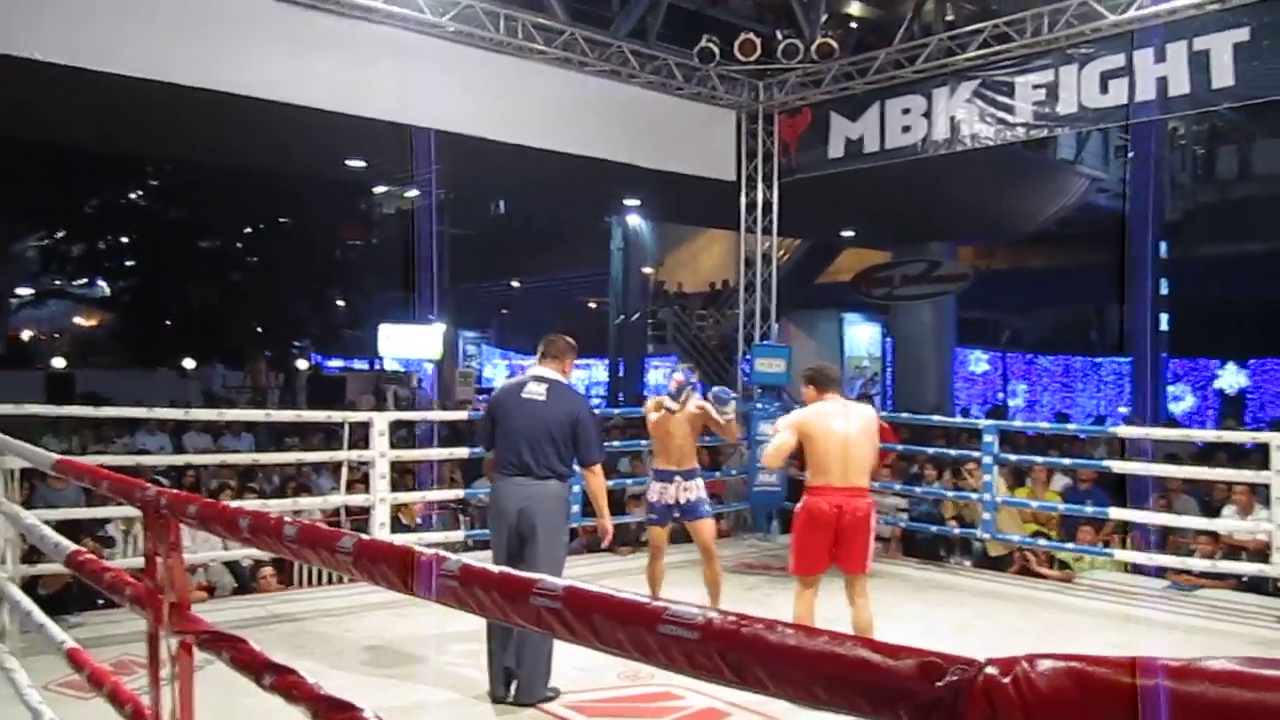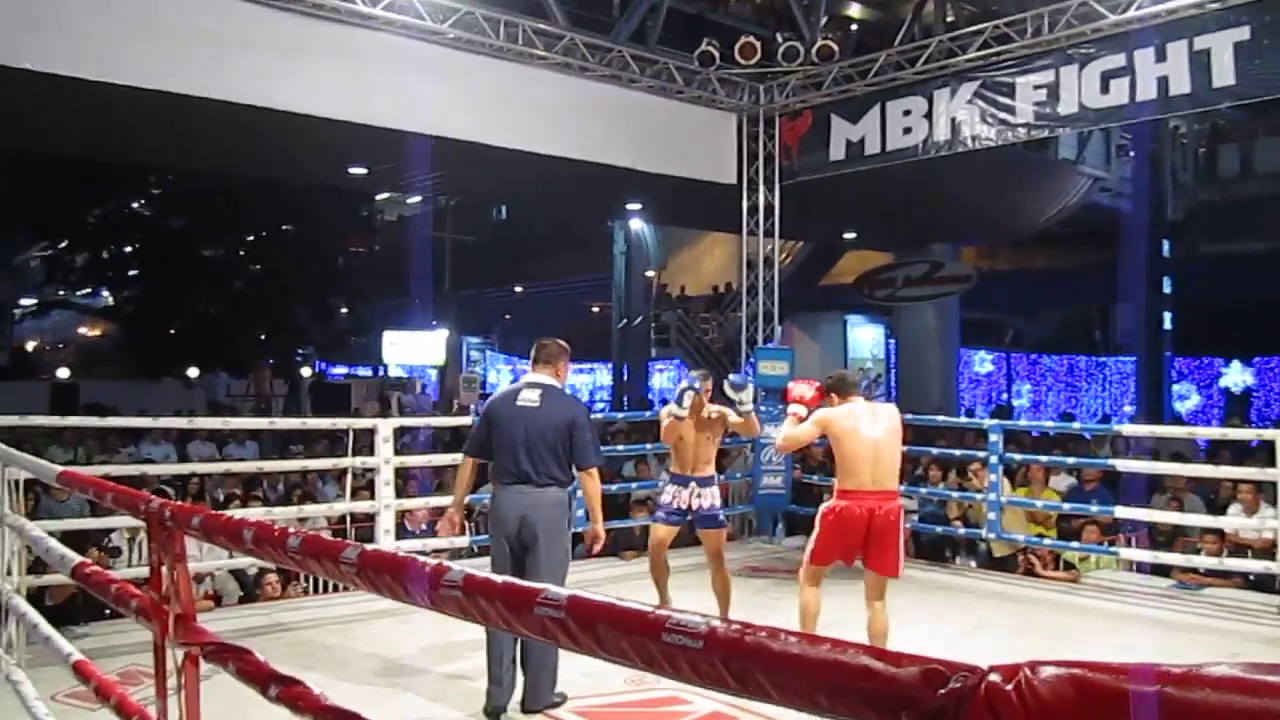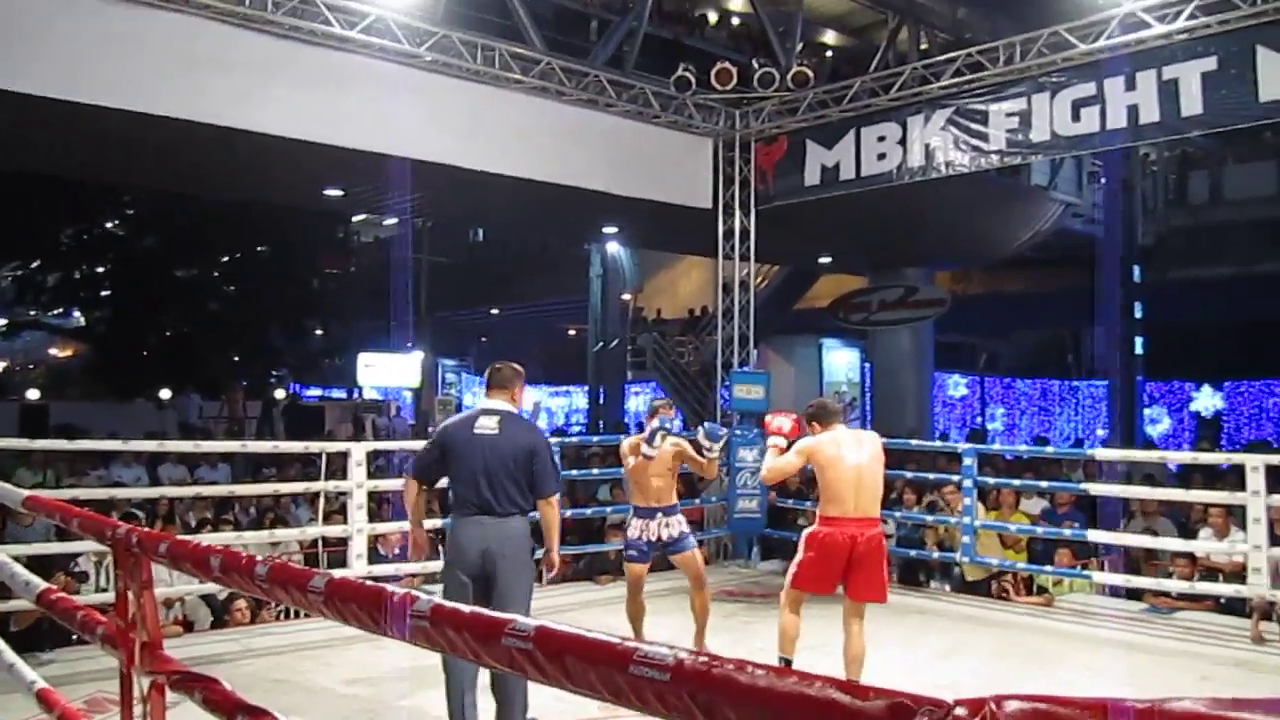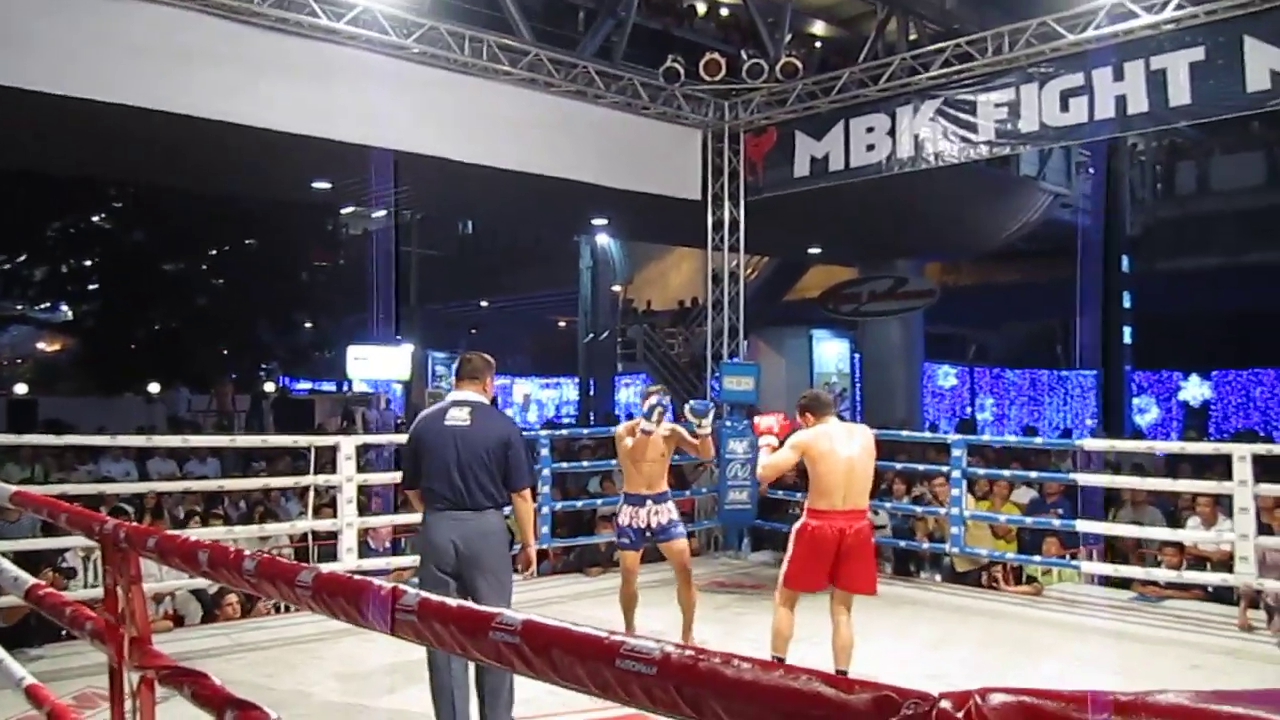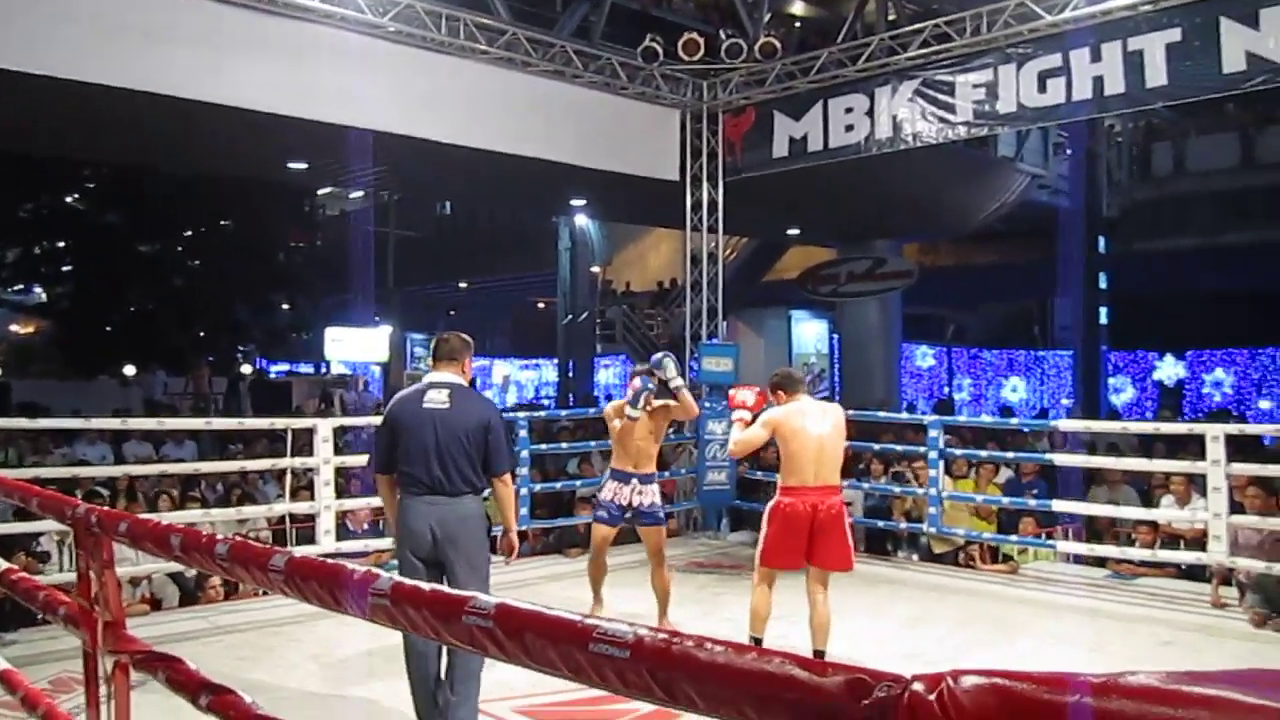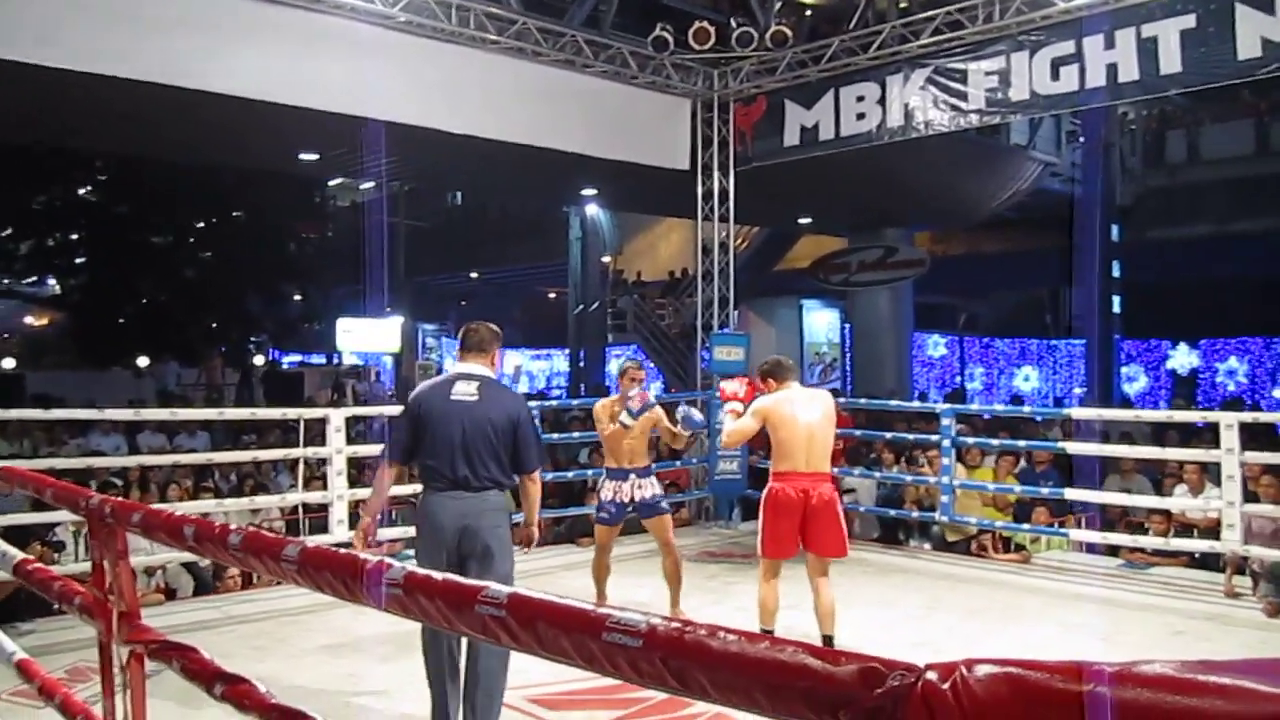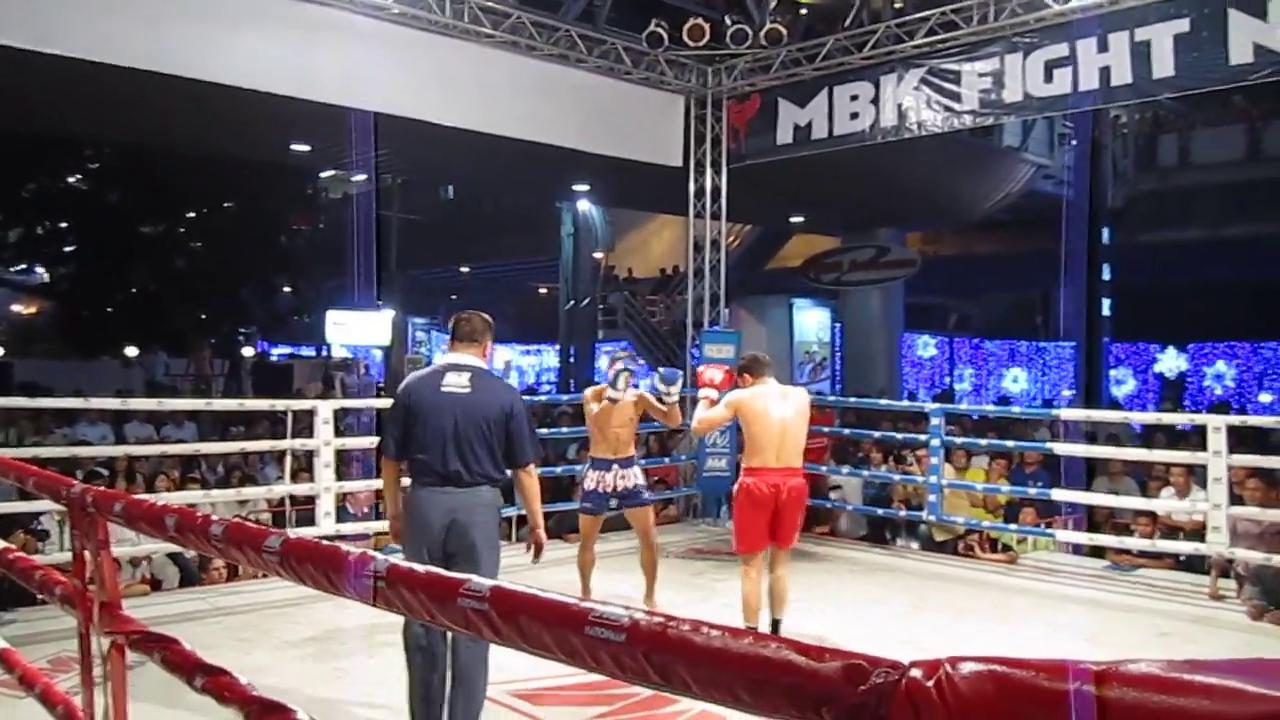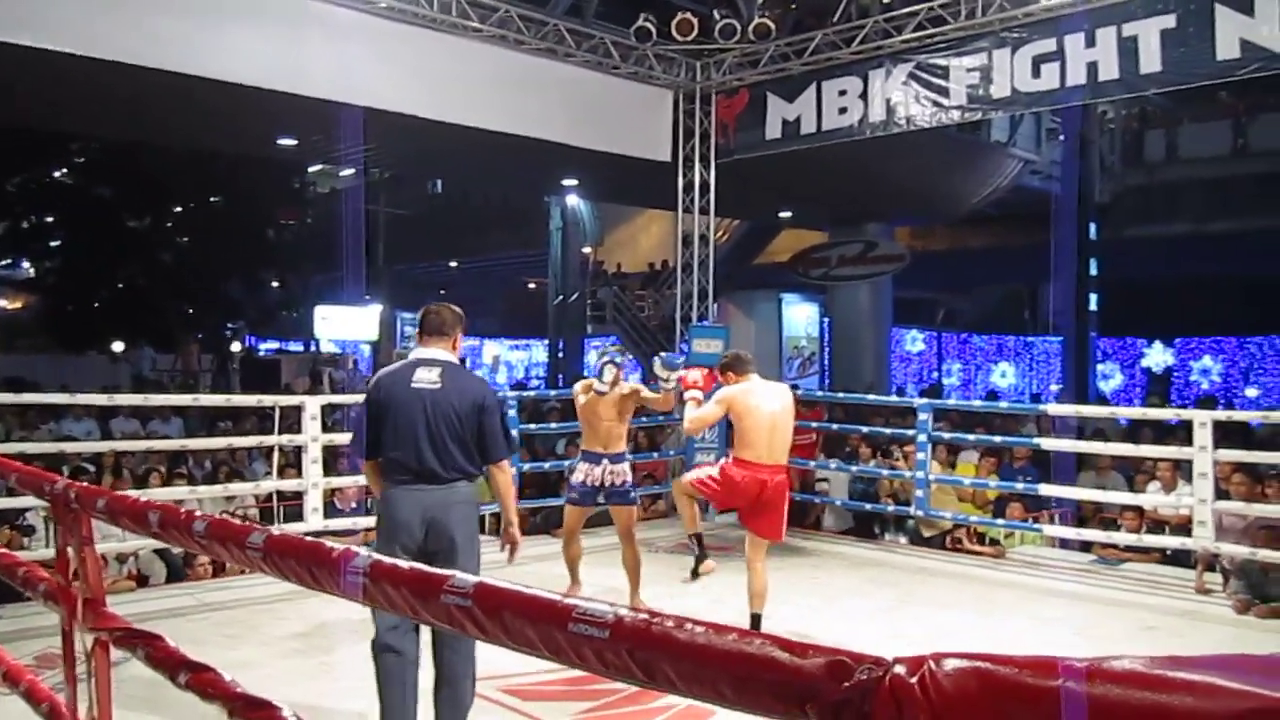
dt=0.3s
person 1, frame 1
left shoulder: (502, 394)
right shoulder: (574, 403)
right elbow: (591, 468)
right wrist: (603, 515)
left hip: (504, 493)
right hip: (547, 498)
left ankle: (499, 682)
right ankle: (531, 687)
person 1, frame 2
left shoulder: (498, 402)
right shoulder: (571, 407)
left elbow: (471, 460)
right elbow: (587, 471)
left wrist: (456, 506)
right wrist: (596, 520)
left hip: (505, 502)
right hip: (548, 505)
person 1, frame 3
left shoulder: (452, 429)
right shoulder: (530, 434)
left elbow: (414, 483)
right elbow: (547, 501)
left wrist: (416, 529)
right wrist: (552, 547)
left hip: (464, 533)
right hip: (510, 535)
person 1, frame 4
left shoulder: (424, 422)
right shoulder: (503, 426)
left elbow: (412, 490)
right elbow: (520, 494)
right wrist: (528, 543)
left hip: (437, 530)
right hip: (486, 529)
person 1, frame 5
left shoulder: (400, 404)
right shoulder: (482, 408)
left elbow: (383, 475)
right elbow: (501, 479)
left wrist: (395, 522)
right wrist: (510, 528)
left hip: (414, 515)
right hip: (463, 516)
person 1, frame 6
left shoulder: (424, 396)
right shoulder: (511, 402)
left elbow: (392, 465)
right elbow: (530, 475)
left wrist: (369, 516)
right wrist: (531, 521)
left hip: (437, 510)
right hip: (488, 512)
person 1, frame 7
left shoulder: (413, 386)
right shoulder: (503, 394)
left elbow: (391, 461)
right elbow: (524, 469)
left wrist: (396, 513)
right wrist: (536, 523)
left hip: (425, 505)
right hip: (478, 507)
left knee: (423, 621)
person 1, frame 8
left shoulder: (384, 383)
right shoulder: (476, 388)
left elbow: (368, 461)
right elbow: (497, 464)
right wrist: (510, 520)
left hip: (400, 504)
right hip: (455, 505)
left knee: (394, 624)
person 2, frame 1
left shoulder: (802, 417)
right shoulder: (868, 413)
left elbow: (770, 461)
left wrist: (781, 437)
left hip: (819, 503)
right hip: (858, 504)
left knee: (806, 589)
right knee: (858, 592)
person 2, frame 2
left shoulder: (830, 416)
right shoulder: (891, 412)
left elbow: (783, 443)
left wrist: (796, 410)
left hip: (848, 505)
right hip: (888, 506)
left knee: (810, 577)
right knee: (876, 597)
person 2, frame 3
left shoulder: (813, 445)
right shoulder: (874, 440)
left elbow: (767, 476)
left wrist: (775, 444)
left hip: (831, 532)
right hip: (869, 533)
left knee: (790, 600)
right knee: (854, 620)
person 2, frame 4
left shoulder: (805, 438)
right shoulder: (865, 433)
left elbow: (764, 474)
left wrist: (767, 441)
left hip: (819, 525)
right hip: (857, 526)
left knee: (785, 600)
right knee: (842, 611)
right ankle: (841, 679)
person 2, frame 5
left shoulder: (777, 416)
right shoulder: (836, 411)
left elbow: (735, 449)
left wrist: (740, 417)
left hip: (791, 503)
right hip: (830, 502)
left knee: (763, 580)
right knee: (818, 590)
left ankle: (753, 650)
right ankle: (819, 661)
person 2, frame 6
left shoulder: (767, 404)
right shoulder: (826, 398)
left elbow: (728, 440)
left wrist: (732, 407)
left hip: (784, 489)
right hip: (821, 489)
left knee: (769, 574)
right knee: (820, 576)
right ankle: (829, 647)
person 2, frame 7
left shoulder: (740, 397)
right shoulder: (802, 395)
left elbow: (698, 426)
left wrist: (709, 392)
left hip: (756, 483)
right hip: (792, 484)
left knee: (751, 568)
right knee: (778, 564)
right ankle: (775, 633)
person 2, frame 8
left shoulder: (731, 393)
right shoulder: (785, 391)
left elbow: (691, 426)
left wrist: (693, 394)
left hip: (740, 474)
right hip: (776, 480)
left knee: (681, 486)
right knee: (756, 559)
left ankle: (700, 555)
right ankle: (755, 631)
person 3, frame 1
left shoulder: (702, 407)
right shoulder: (656, 404)
left elbow: (732, 436)
right elbow: (655, 431)
left wrist: (727, 412)
right wrist: (672, 401)
left hip: (691, 481)
right hip: (661, 482)
left knee: (709, 549)
right knee: (656, 550)
left ankle: (716, 607)
person 3, frame 2
left shoulder: (720, 413)
right shoulder: (669, 411)
left elbow: (752, 432)
right elbow: (666, 438)
left wrist: (745, 403)
right wrist: (680, 406)
left hip: (707, 489)
right hip: (676, 487)
left knee: (717, 558)
right knee: (656, 548)
left ankle: (724, 619)
right ankle: (663, 601)
person 3, frame 3
left shoulder: (678, 445)
right shoulder: (630, 445)
left elbow: (709, 473)
right elbow: (634, 476)
left wrist: (712, 450)
right wrist: (650, 447)
left hip: (672, 518)
right hip: (641, 520)
left knee: (699, 579)
right knee: (634, 588)
left ankle: (700, 641)
right ankle: (638, 639)
person 3, frame 4
left shoulder: (672, 431)
right shoulder: (625, 430)
left elbow: (706, 454)
right elbow: (633, 455)
left wrist: (703, 426)
right wrist: (647, 424)
left hip: (663, 506)
right hip: (632, 507)
left knee: (684, 570)
right knee: (629, 576)
left ankle: (687, 634)
right ankle: (629, 631)
person 3, frame 5
left shoulder: (664, 408)
right shoulder: (614, 409)
left elbow: (692, 413)
right elbow: (621, 439)
left wrist: (674, 379)
right wrist: (634, 408)
left hip: (647, 486)
right hip: (616, 484)
left knee: (657, 556)
right knee: (597, 550)
left ankle: (663, 617)
right ankle: (597, 601)
person 3, frame 6
left shoulder: (653, 409)
right shoulder: (603, 407)
left elbow: (676, 443)
right elbow: (608, 440)
left wrist: (684, 429)
right wrist: (628, 416)
left hip: (645, 480)
right hip: (614, 482)
left knee: (669, 545)
right knee: (602, 549)
left ankle: (675, 607)
right ankle: (601, 599)
person 3, frame 7
left shoulder: (640, 397)
right shoulder: (593, 394)
left elbow: (673, 421)
right elbow: (597, 420)
left wrist: (671, 394)
right wrist: (614, 390)
left hip: (629, 470)
right hip: (598, 470)
left knee: (648, 537)
right knee: (586, 539)
left ankle: (649, 598)
right ankle: (586, 593)
person 3, frame 8
left shoulder: (632, 390)
right shoulder: (583, 387)
left elbow: (666, 405)
right elbow: (584, 411)
left wrist: (668, 382)
right wrist: (601, 384)
left hip: (618, 466)
right hip: (587, 464)
left knee: (627, 535)
right knee: (570, 531)
left ankle: (635, 596)
right ankle: (574, 583)
